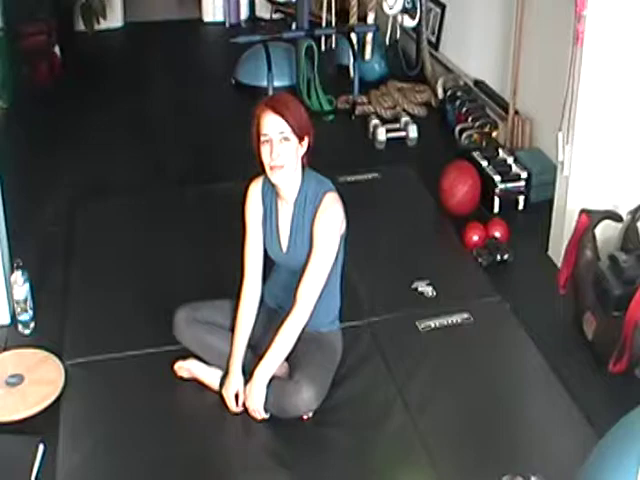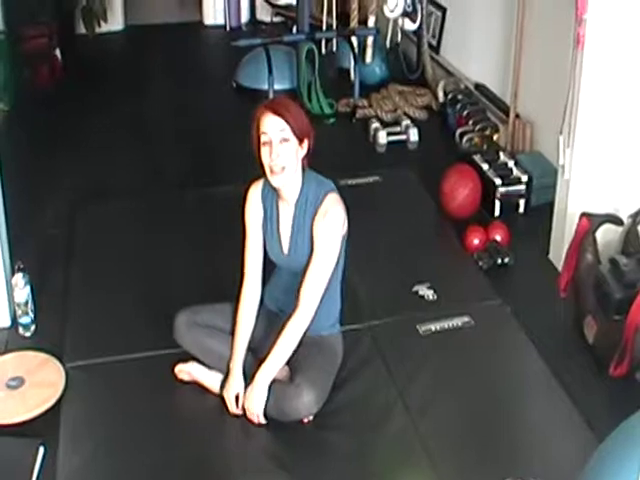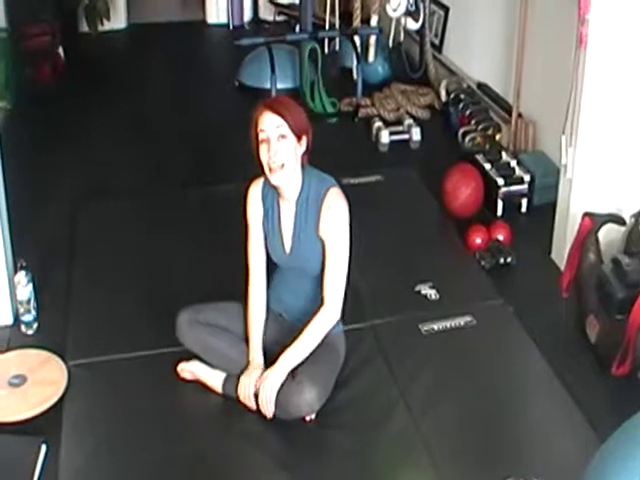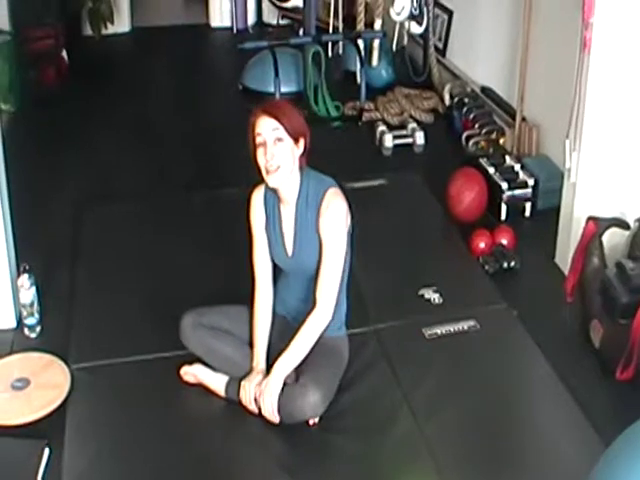
dt=0.3s
person 1, frame 1
left shoulder: (326, 205)
right shoulder: (258, 192)
left elbow: (303, 308)
right elbow: (251, 284)
left wrist: (258, 378)
right wrist: (235, 366)
left hip: (316, 330)
right hip: (271, 311)
left knee: (304, 397)
right knee: (185, 320)
left ankle: (213, 376)
right ankle: (282, 371)
person 1, frame 2
left shoulder: (328, 206)
right shoulder: (258, 195)
left elbow: (306, 311)
right elbow: (250, 286)
left wrist: (259, 381)
right wrist: (235, 367)
left hip: (317, 333)
right hip: (271, 315)
left knee: (303, 402)
right knee: (185, 324)
left ankle: (214, 379)
right ankle: (282, 374)
person 1, frame 3
left shoulder: (330, 201)
right shoulder: (258, 193)
left elbow: (332, 307)
right elbow: (256, 282)
left wrist: (277, 371)
right wrist: (255, 361)
left hip: (318, 332)
right hip: (274, 316)
left knee: (305, 399)
right knee: (187, 322)
left ankle: (218, 377)
right ankle: (288, 377)
person 1, frame 4
left shoulder: (330, 202)
right shoulder: (260, 199)
left elbow: (324, 309)
right elbow: (263, 287)
left wrist: (275, 375)
right wrist: (258, 367)
left hip: (322, 335)
right hip: (279, 319)
left knee: (309, 401)
right knee: (191, 325)
left ankle: (223, 382)
right ankle: (290, 377)
